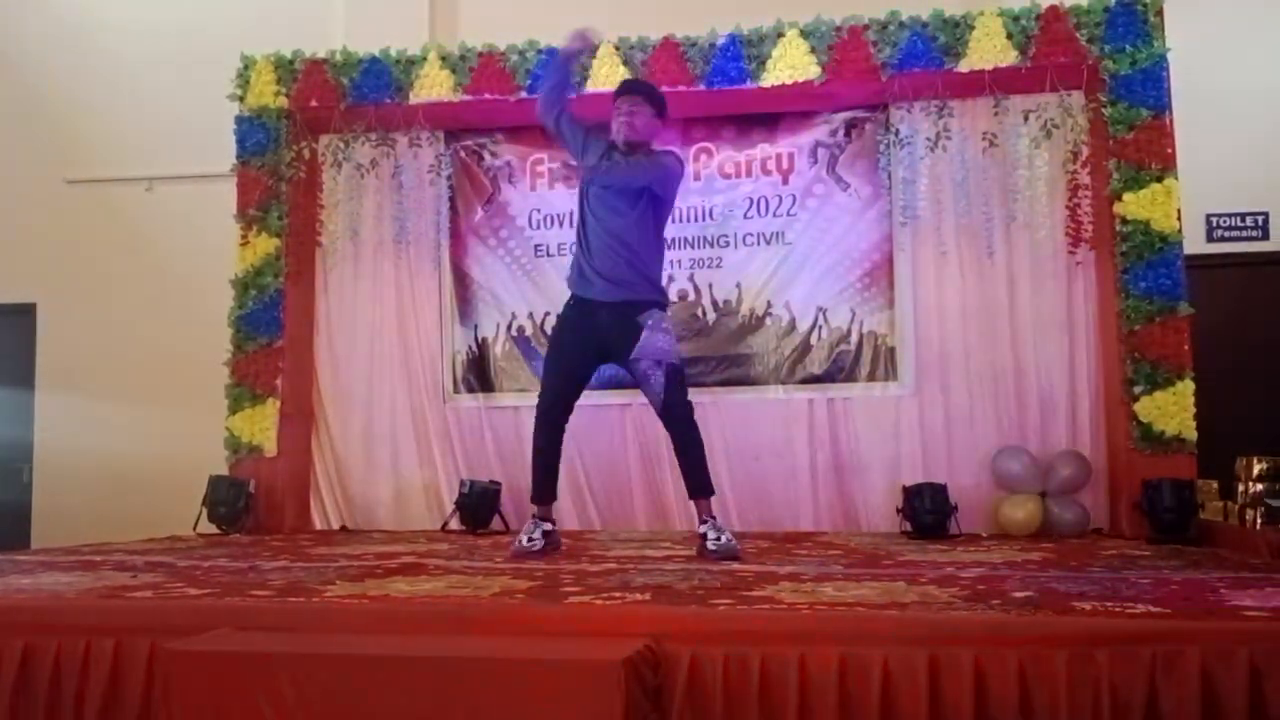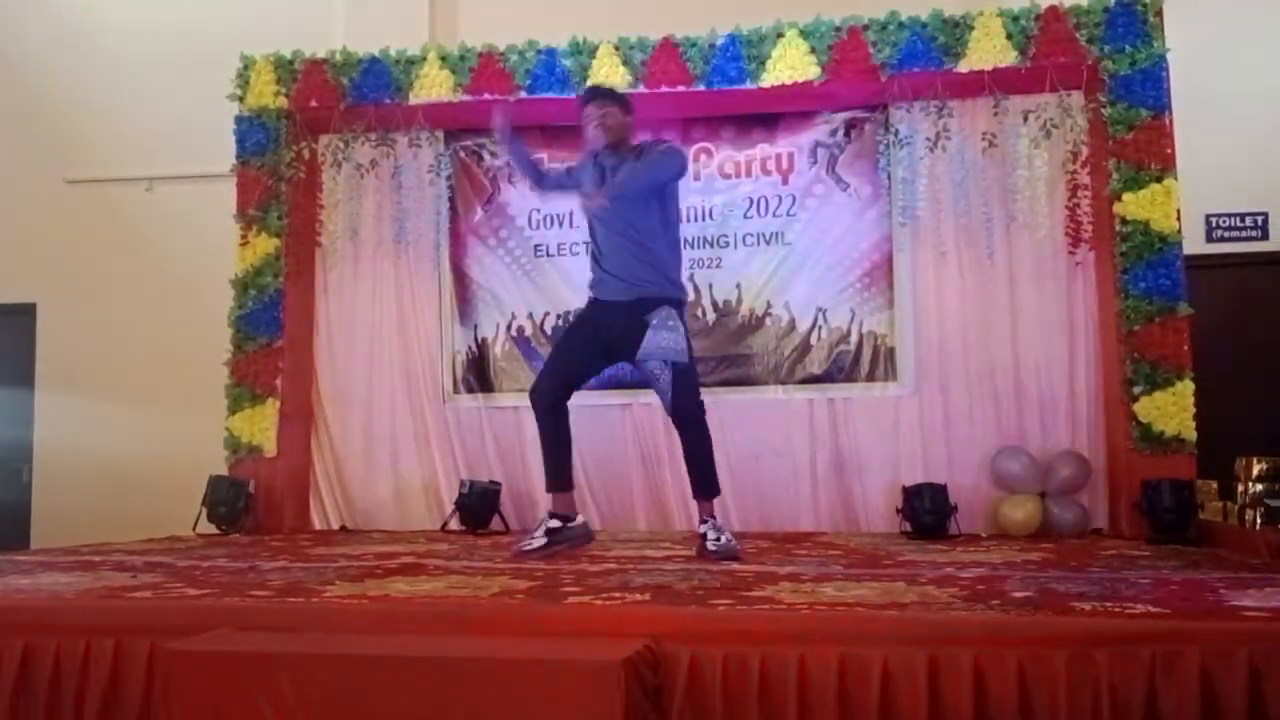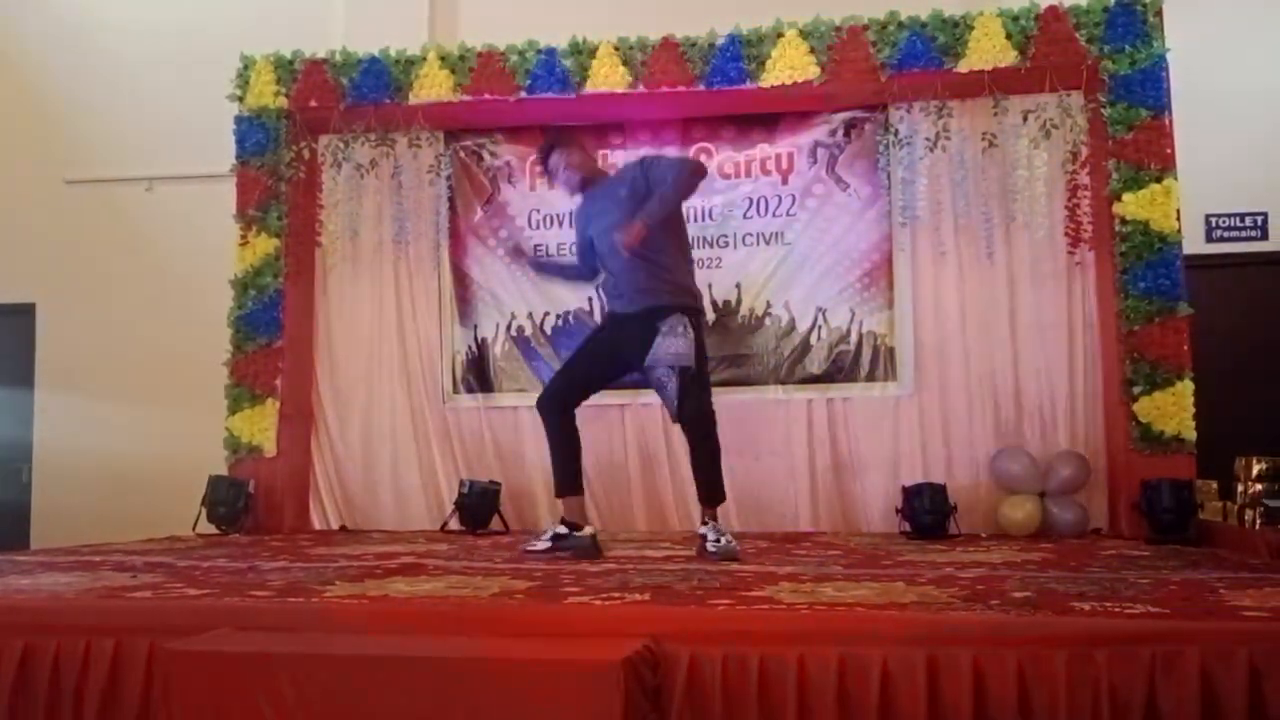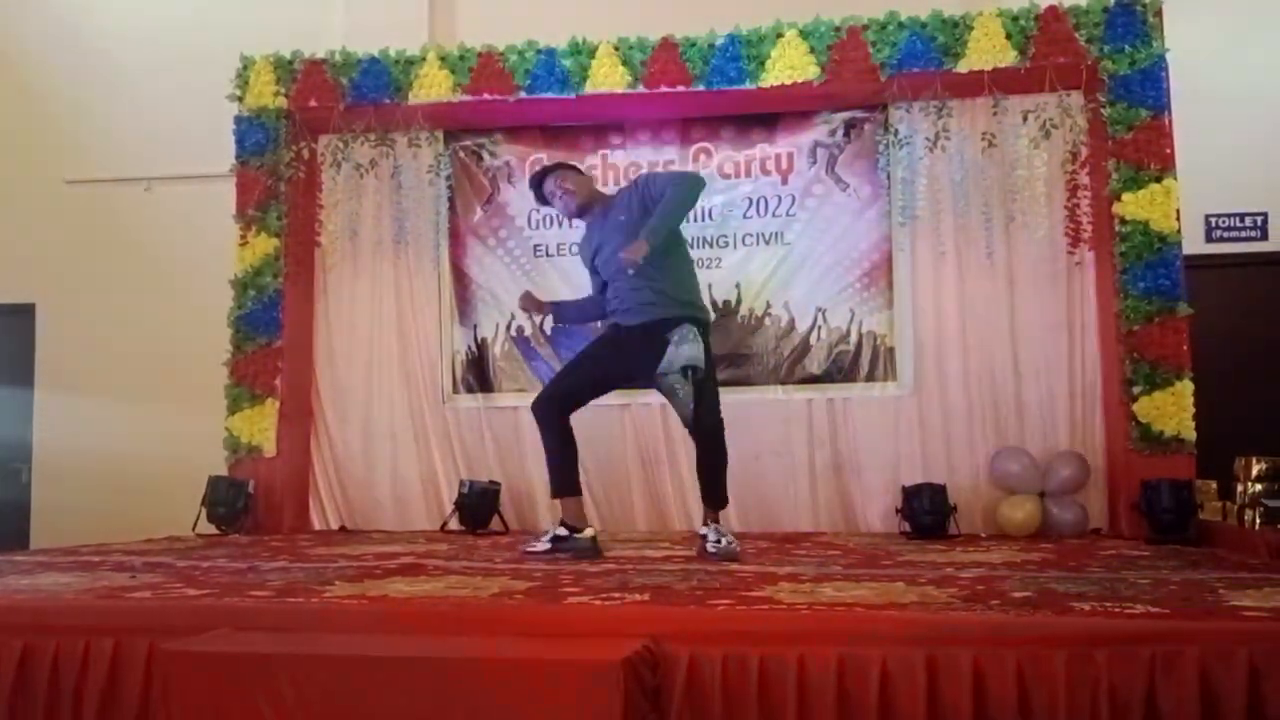
dt=0.1s
person 1, frame 1
left shoulder: (665, 165)
right shoulder: (594, 148)
left elbow: (640, 176)
right elbow: (551, 110)
left wrist: (593, 166)
right wrist: (569, 54)
left hip: (638, 313)
right hip: (585, 310)
left knee: (677, 412)
right knee: (549, 412)
left ankle: (708, 523)
right ankle: (541, 521)
person 1, frame 2
left shoulder: (657, 156)
right shoulder: (590, 168)
left elbow: (670, 164)
right elbow: (542, 181)
left wrist: (609, 195)
right wrist: (508, 139)
left hip: (655, 307)
right hip: (603, 308)
left knee: (686, 409)
right knee: (546, 393)
left ankle: (709, 523)
right ankle: (563, 515)
person 1, frame 3
left shoulder: (643, 173)
right shoulder: (585, 215)
left elbow: (691, 168)
right elbow: (581, 272)
left wrist: (644, 221)
right wrist: (534, 262)
left hip: (668, 317)
right hip: (618, 323)
left knee: (696, 417)
right knee: (555, 402)
left ankle: (711, 524)
right ankle: (575, 524)
person 1, frame 4
left shoulder: (643, 192)
right shoulder: (591, 238)
left elbow: (689, 183)
left wrist: (649, 239)
right wrist: (546, 308)
left hip: (675, 329)
right hip: (622, 335)
left knee: (706, 425)
right knee: (548, 406)
left ankle: (712, 524)
right ankle: (574, 526)
